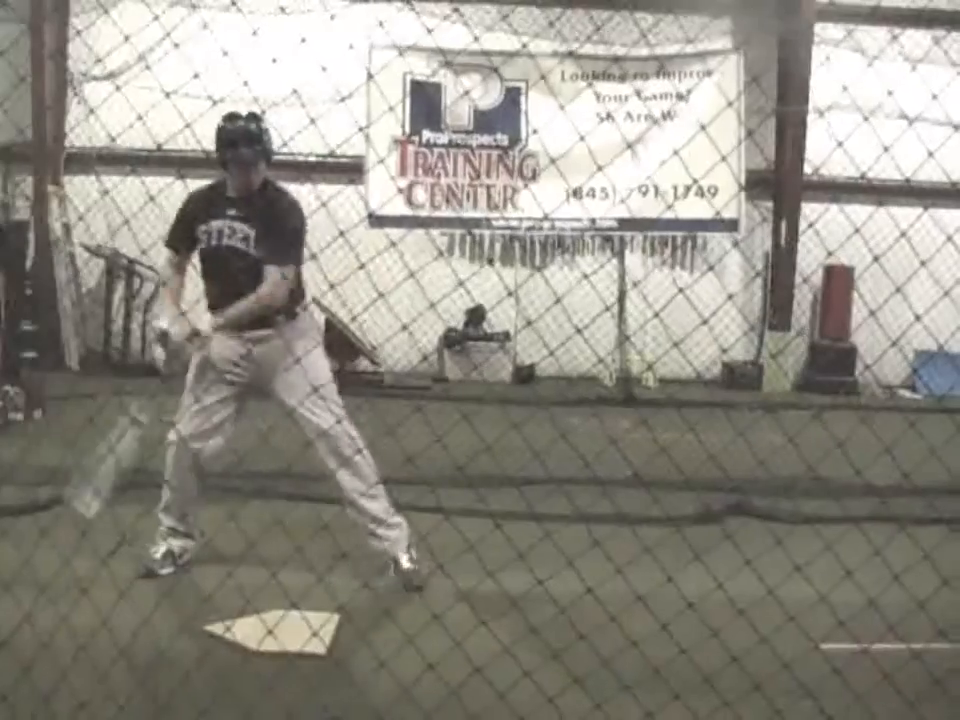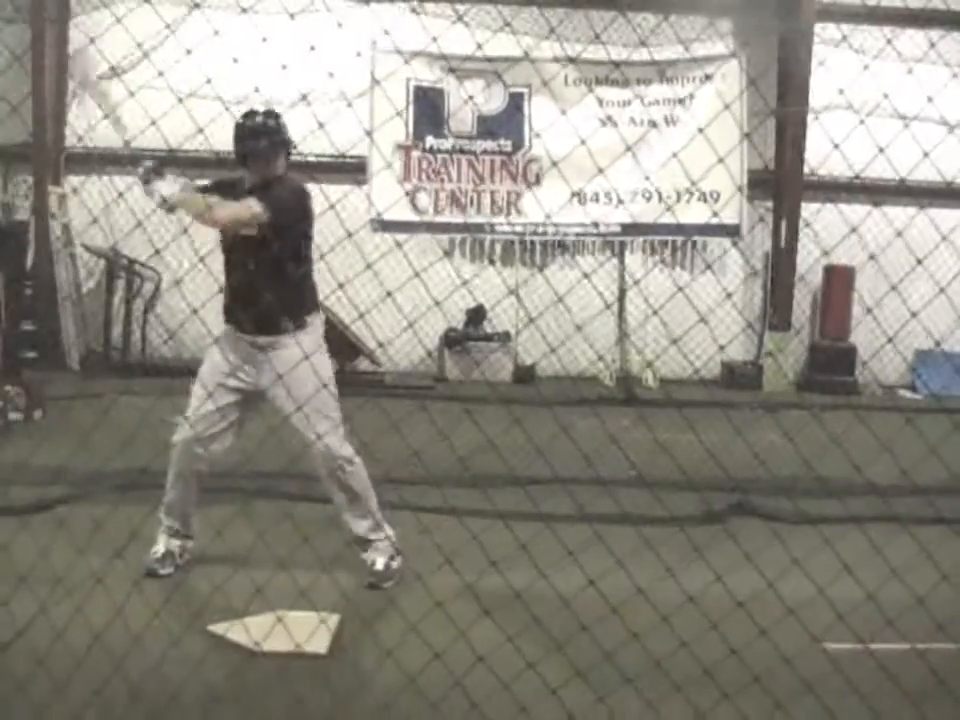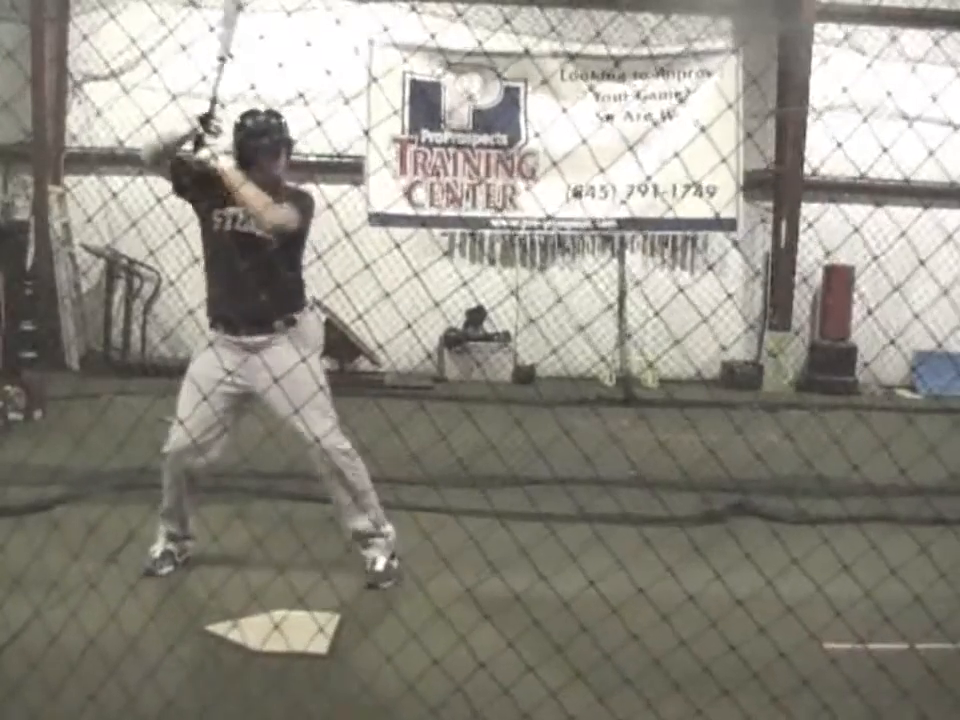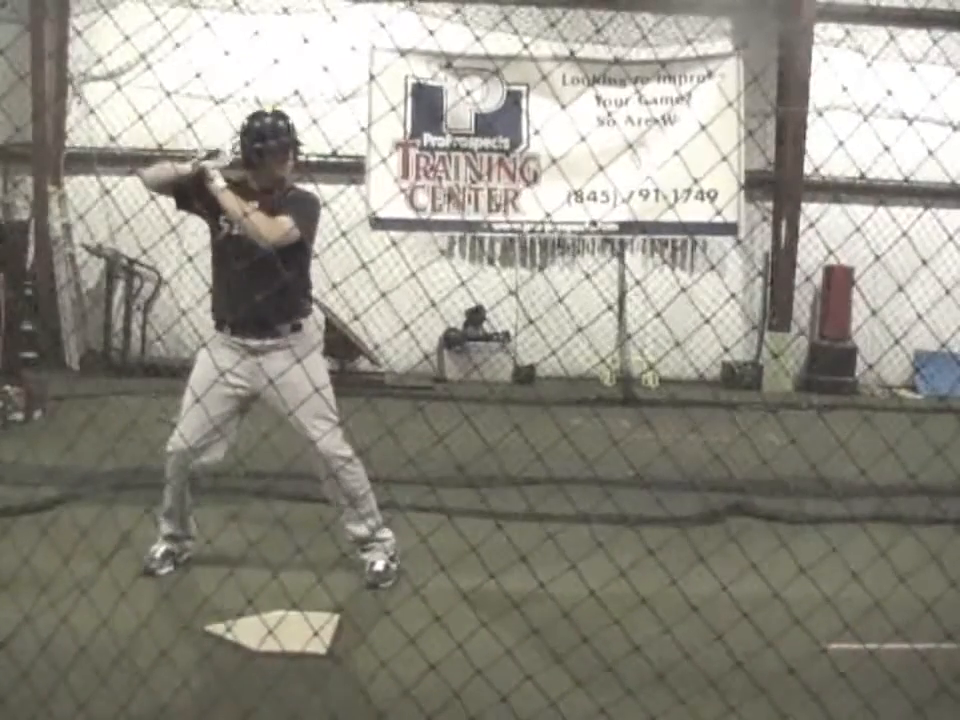
dt=0.4s
person 1, frame 1
left shoulder: (283, 209)
right shoulder: (199, 203)
left elbow: (276, 292)
right elbow: (173, 266)
left wrist: (212, 323)
right wrist: (169, 313)
left hip: (286, 336)
right hip: (223, 339)
left knee: (333, 431)
right knee: (186, 438)
left ankle: (394, 538)
right ankle: (175, 538)
person 1, frame 2
left shoulder: (292, 195)
right shoulder: (226, 190)
left elbow: (229, 218)
right elbow: (180, 198)
left wrist: (176, 191)
right wrist: (160, 184)
left hip: (294, 342)
right hip: (235, 341)
left knee: (332, 448)
right knee: (190, 440)
left ankle: (380, 545)
right ankle: (173, 539)
person 1, frame 3
left shoulder: (298, 200)
right shoulder: (209, 187)
left elbow: (272, 220)
right elbow: (151, 157)
left wrist: (226, 169)
right wrist: (186, 137)
left hip: (284, 343)
right hip: (222, 345)
left knee: (330, 443)
right knee: (180, 449)
left ankle: (379, 539)
right ankle: (173, 539)
person 1, frame 4
left shoulder: (303, 203)
right shoulder: (220, 193)
left elbow: (270, 234)
right elbow: (149, 178)
left wrist: (219, 188)
right wrist: (193, 169)
left hip: (290, 347)
right hip: (228, 346)
left knee: (333, 450)
right knee: (183, 449)
left ankle: (378, 545)
right ankle: (174, 539)
